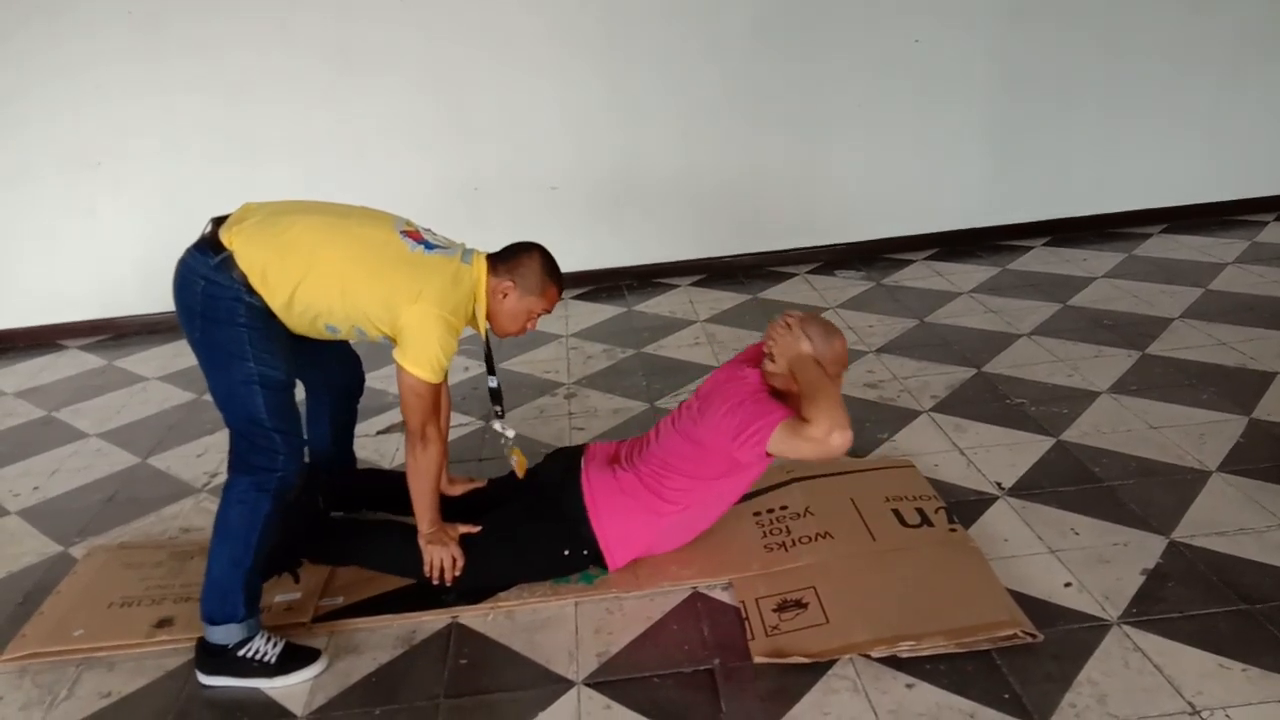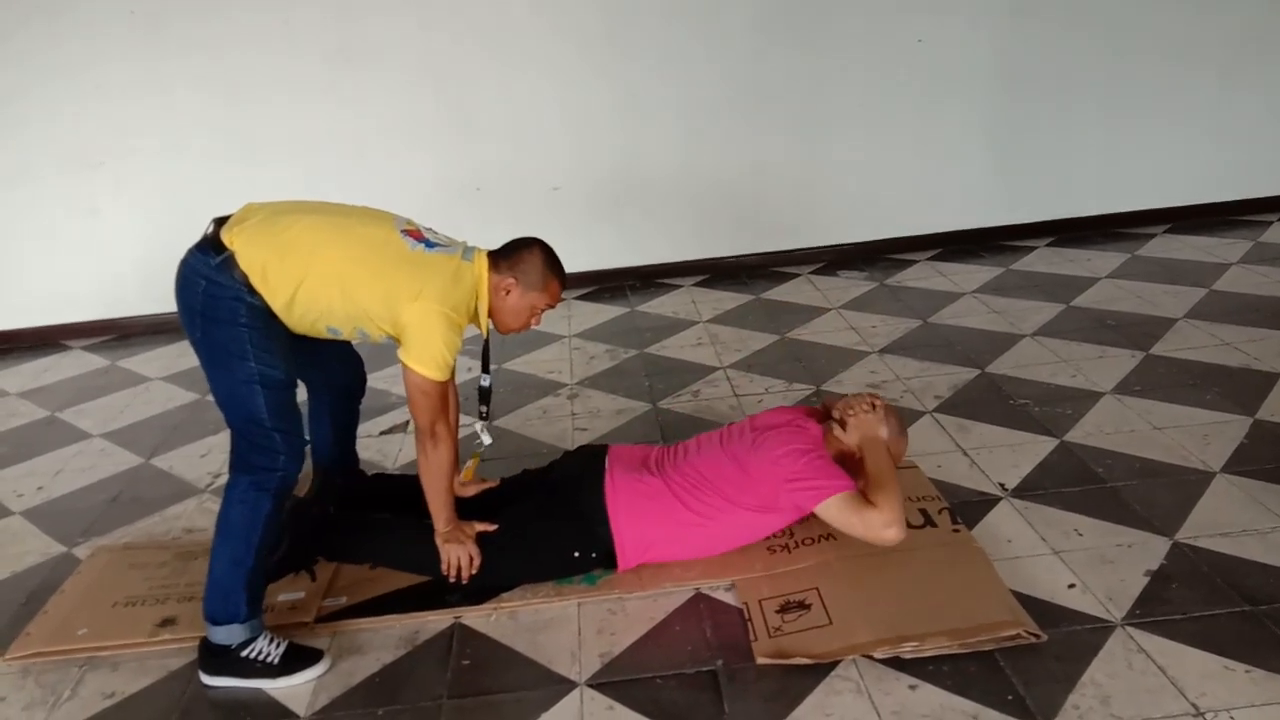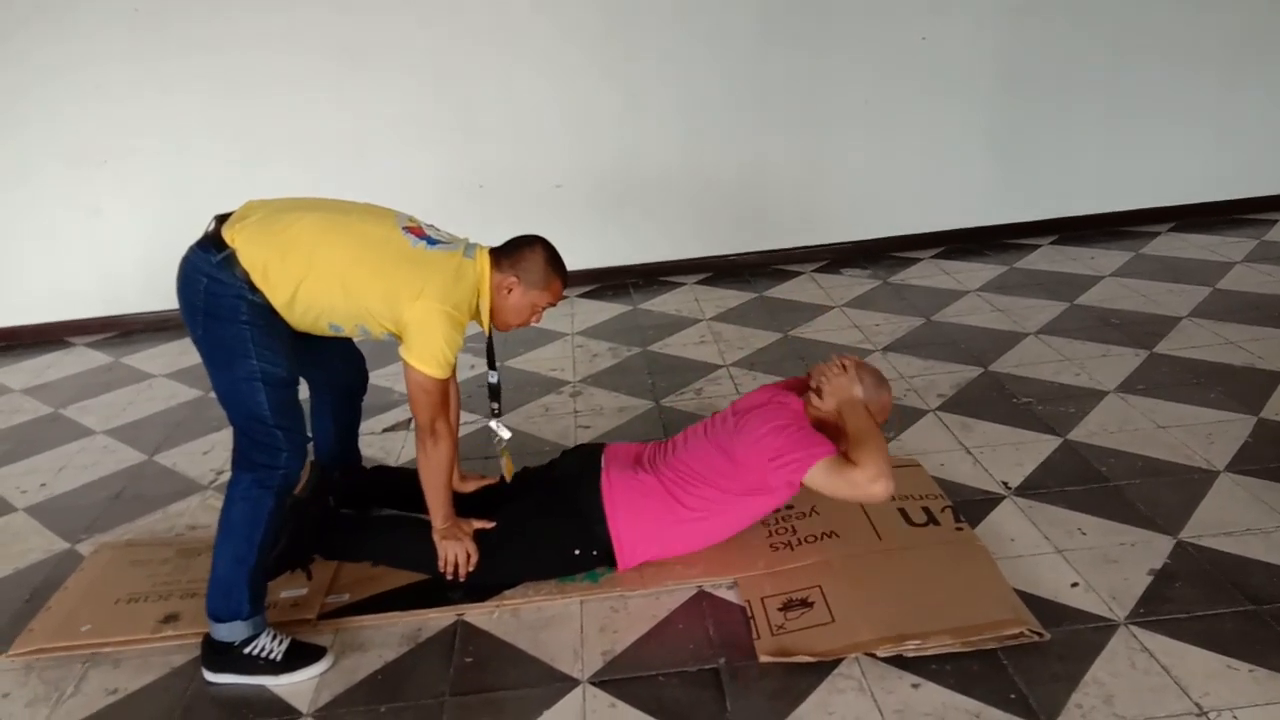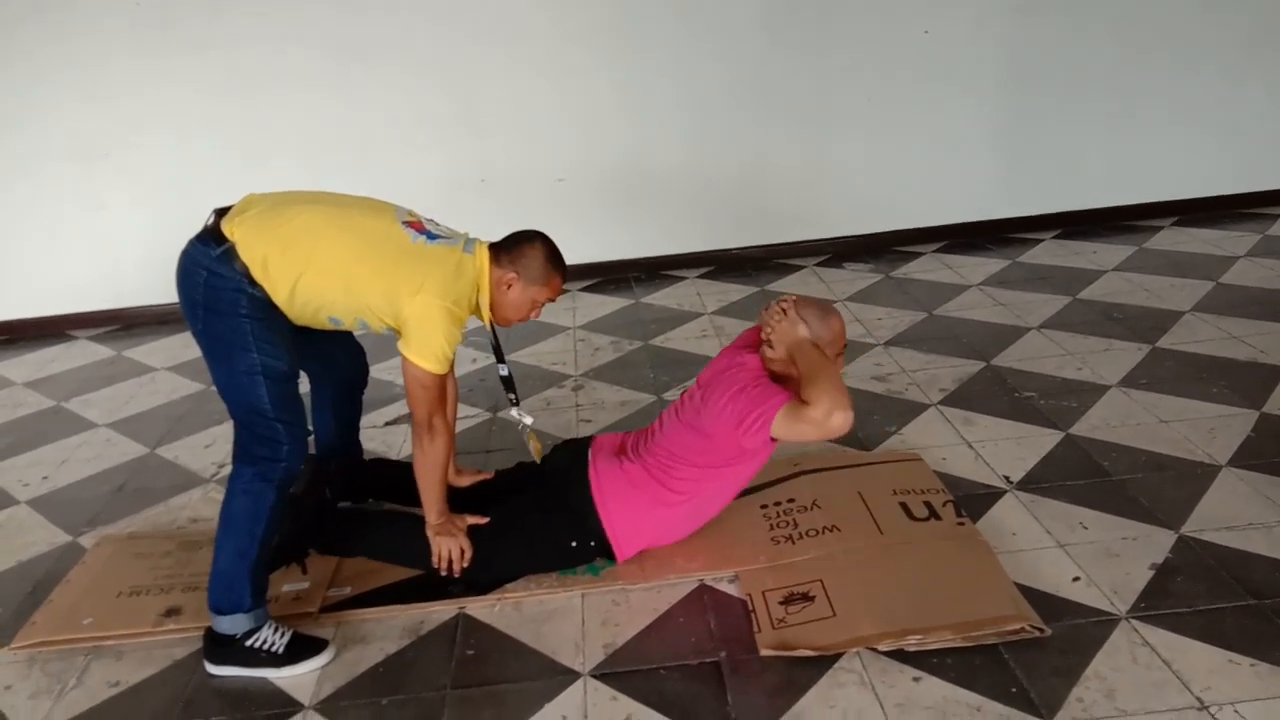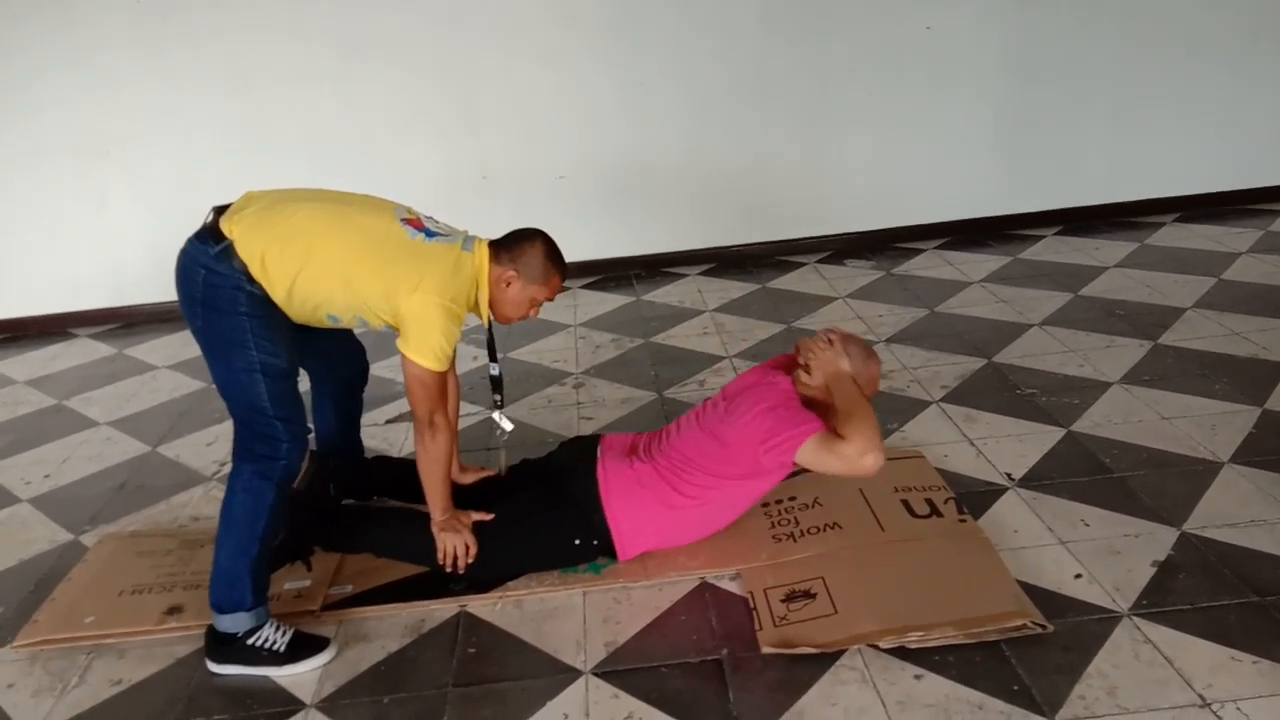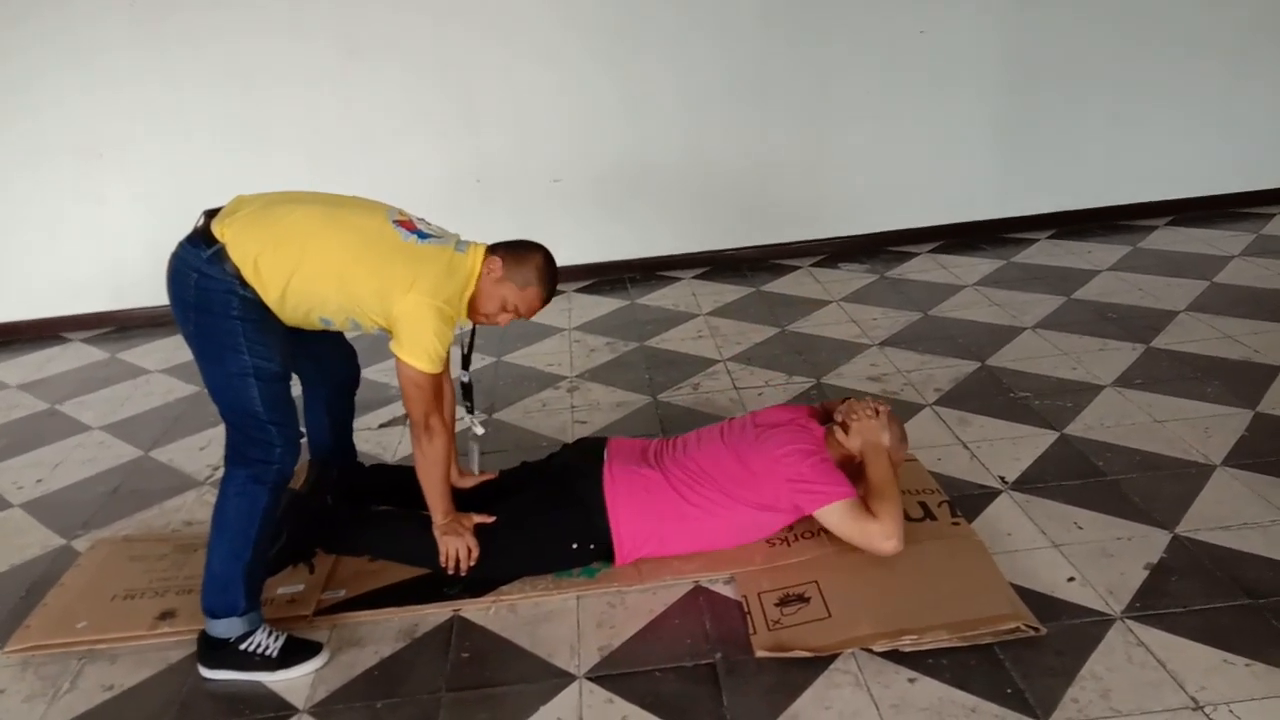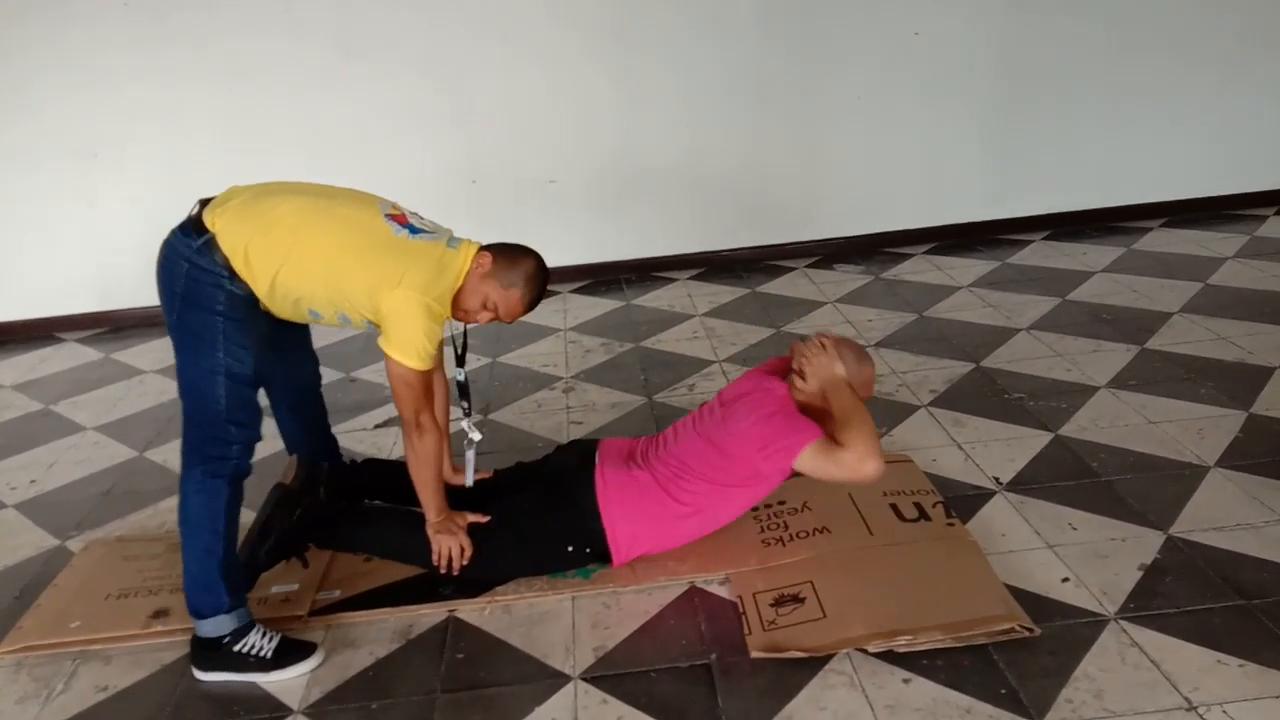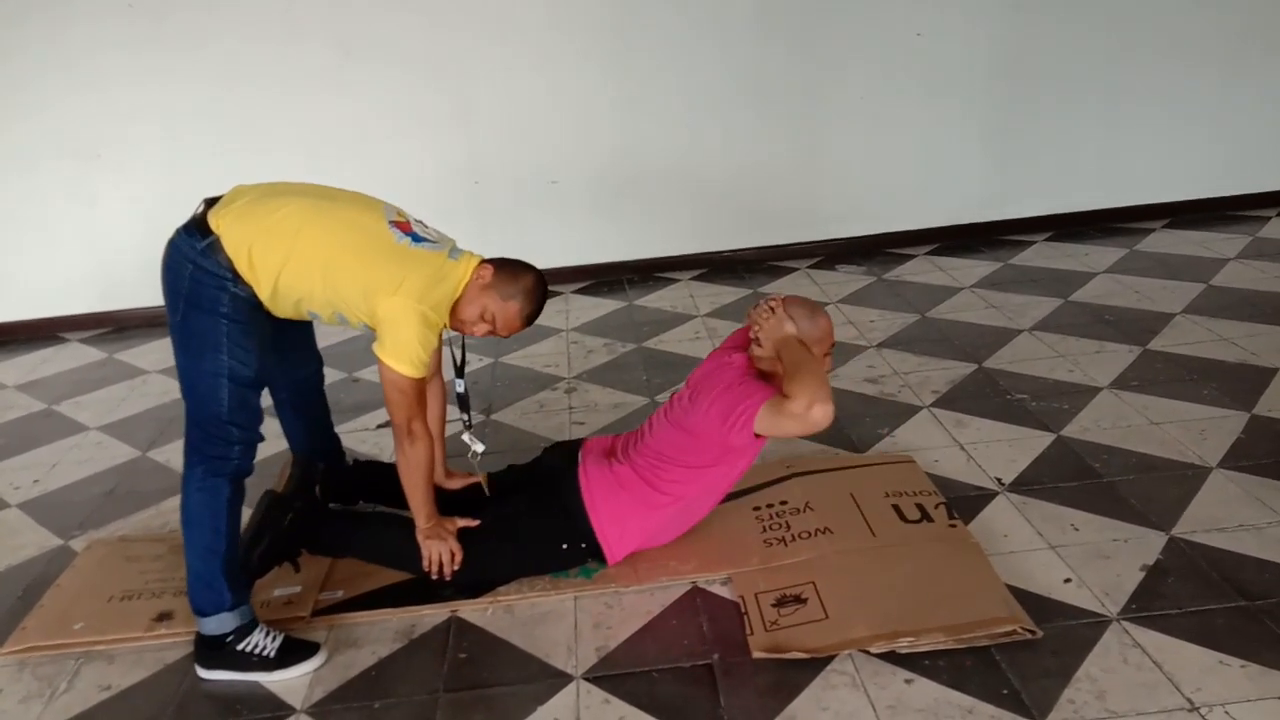
dt=0.3s
person 1, frame 1
left shoulder: (750, 366)
right shoulder: (752, 413)
left elbow: (778, 350)
right elbow: (834, 437)
right wrist: (804, 358)
left hip: (581, 474)
right hip: (583, 530)
left knee: (455, 508)
left ankle: (324, 494)
right ankle: (303, 536)
person 1, frame 2
left shoulder: (797, 421)
right shoulder: (805, 463)
left elbow: (831, 411)
right elbow: (886, 526)
left wrist: (850, 418)
right wrist: (874, 444)
left hip: (601, 473)
right hip: (598, 528)
left knee: (470, 508)
left ankle: (339, 499)
right ankle: (319, 532)
person 1, frame 3
left shoulder: (784, 396)
right shoulder: (789, 436)
left elbow: (815, 384)
right elbow: (873, 482)
right wrist: (851, 406)
left hip: (596, 472)
right hip: (594, 528)
left knee: (468, 506)
left ankle: (337, 493)
right ankle: (317, 531)
person 1, frame 4
left shoulder: (750, 352)
right shoulder: (754, 396)
right elbow: (834, 417)
right wrist: (801, 345)
left hip: (587, 467)
right hip: (590, 521)
left knee: (463, 498)
left ankle: (335, 483)
right ankle: (308, 525)
person 1, frame 5
left shoulder: (778, 375)
right shoulder: (780, 416)
left elbow: (810, 358)
right elbow: (863, 455)
right wrist: (840, 376)
left hip: (596, 465)
right hip: (595, 521)
left knee: (468, 496)
left ankle: (340, 480)
right ankle: (314, 523)
person 1, frame 6
left shoulder: (800, 420)
right shoulder: (806, 464)
right elbow: (884, 537)
left wrist: (857, 430)
right wrist: (874, 452)
left hip: (598, 467)
right hip: (597, 521)
left knee: (471, 500)
left ankle: (340, 486)
right ankle: (314, 525)
person 1, frame 7
left shoulder: (772, 379)
right shoulder: (776, 422)
left elbow: (801, 359)
right elbow: (863, 462)
right wrist: (837, 385)
left hip: (589, 467)
right hip: (589, 525)
left knee: (464, 501)
left ankle: (333, 480)
right ankle: (308, 520)
person 1, frame 8
left shoulder: (741, 353)
right shoulder: (740, 395)
left elbow: (768, 332)
right elbow: (814, 411)
right wrist: (789, 341)
left hip: (577, 469)
right hip: (579, 523)
left knee: (455, 500)
right knee: (450, 562)
left ankle: (326, 481)
right ankle: (296, 526)
person 2, frame 1
left shoulder: (457, 271)
right shoulder: (437, 309)
left elbow: (435, 388)
right elbow: (421, 432)
left wrist: (442, 480)
right wrist: (429, 530)
left hip: (250, 258)
right hip: (223, 287)
left knee: (339, 378)
right knee: (271, 458)
right ankle: (227, 639)
person 2, frame 2
left shoulder: (459, 270)
right shoulder: (438, 307)
left elbow: (442, 388)
right elbow: (432, 430)
left wrist: (452, 481)
right wrist: (446, 527)
left hip: (254, 258)
right hip: (225, 288)
left knee: (340, 379)
right knee: (272, 458)
right ankle: (230, 640)
person 2, frame 3
left shoulder: (461, 266)
right shoulder: (440, 304)
left elbow: (443, 387)
right elbow: (432, 427)
left wrist: (454, 478)
right wrist: (444, 525)
left hip: (255, 255)
right hip: (227, 286)
left knee: (342, 377)
right knee: (275, 455)
right ankle: (233, 636)
person 2, frame 4
left shoulder: (461, 262)
right shoulder: (441, 300)
left elbow: (442, 378)
right elbow: (428, 422)
left wrist: (450, 470)
right wrist: (437, 520)
left hip: (255, 248)
right hip: (227, 279)
left knee: (343, 371)
right knee: (276, 450)
right ankle: (235, 630)
person 2, frame 5
left shoulder: (459, 259)
right shoulder: (437, 297)
left elbow: (443, 375)
right elbow: (430, 420)
left wrist: (453, 467)
right wrist: (443, 518)
left hip: (255, 246)
right hip: (225, 276)
left knee: (343, 369)
right knee: (276, 447)
right ankle: (236, 627)
person 2, frame 6
left shoulder: (451, 264)
right shoulder: (429, 298)
left elbow: (438, 380)
right elbow: (427, 423)
left wrist: (452, 472)
right wrist: (444, 520)
left hip: (251, 248)
right hip: (217, 279)
left knee: (335, 373)
right knee: (267, 452)
right ankle: (229, 633)
person 2, frame 7
left shoulder: (443, 259)
right shoulder: (417, 295)
left elbow: (432, 374)
right elbow: (418, 420)
left wrist: (446, 469)
right wrist: (437, 518)
left hip: (243, 242)
right hip: (208, 269)
left knee: (298, 384)
right knee: (224, 446)
right ankle: (219, 633)
person 2, frame 8
left shoulder: (446, 270)
right shoulder: (413, 303)
left elbow: (430, 377)
right elbow: (409, 428)
left wrist: (439, 471)
right wrist: (427, 525)
left hip: (251, 245)
right hip: (212, 268)
left knee: (303, 386)
right knee: (224, 447)
right ankle: (223, 632)
